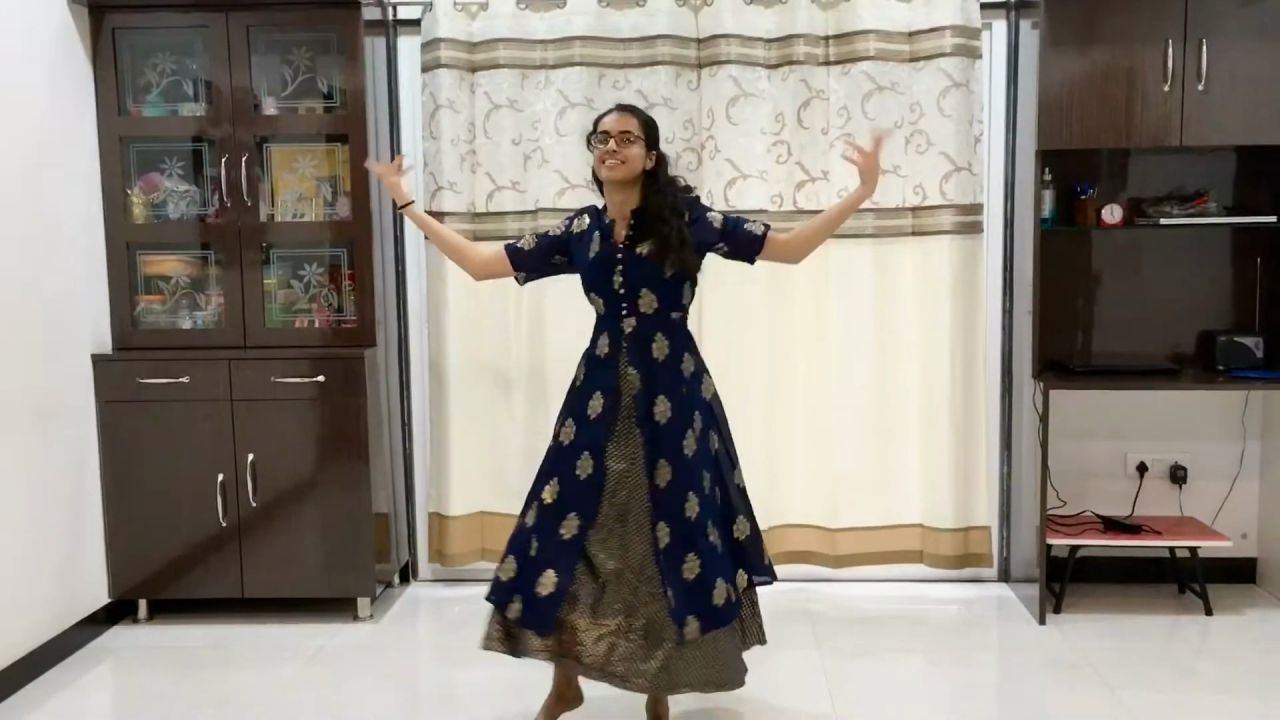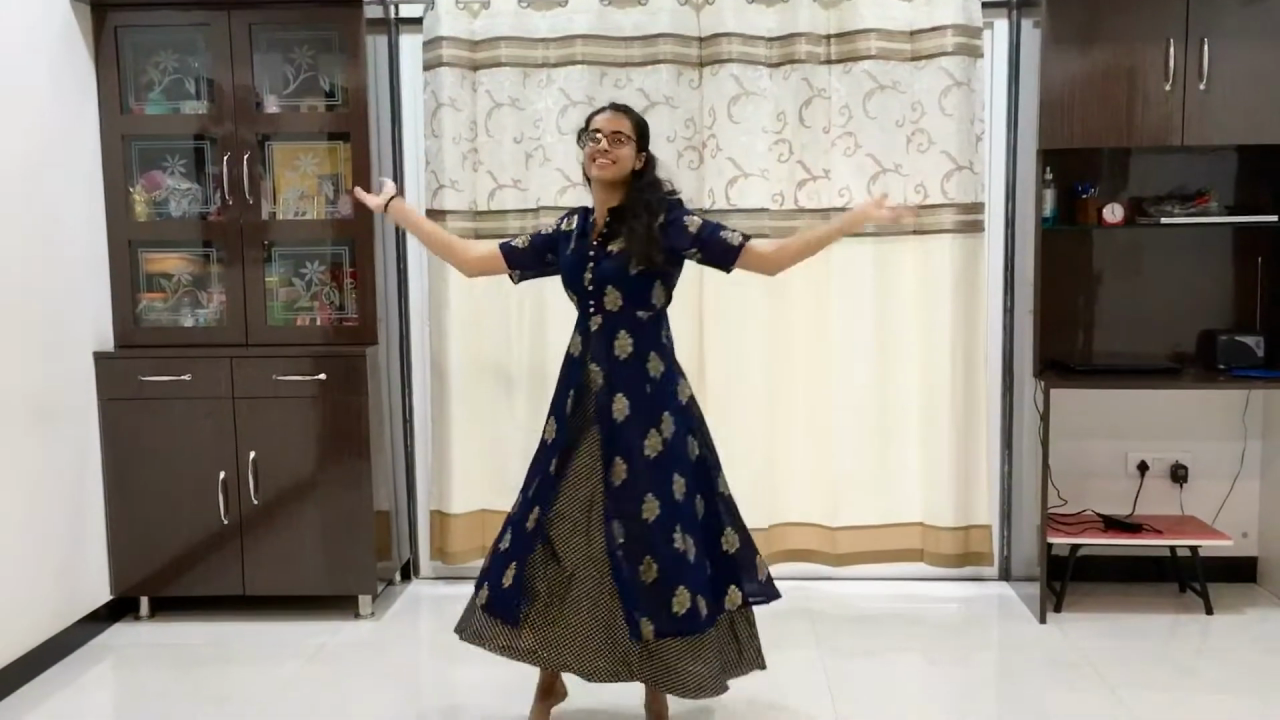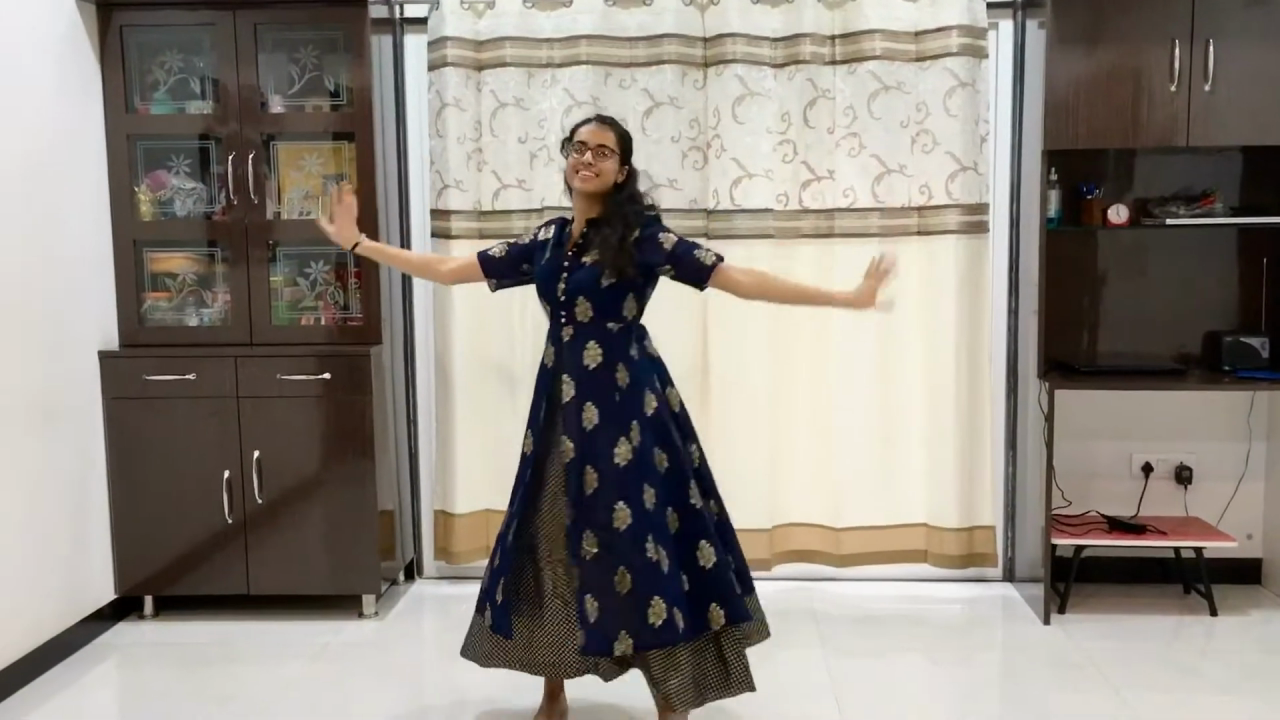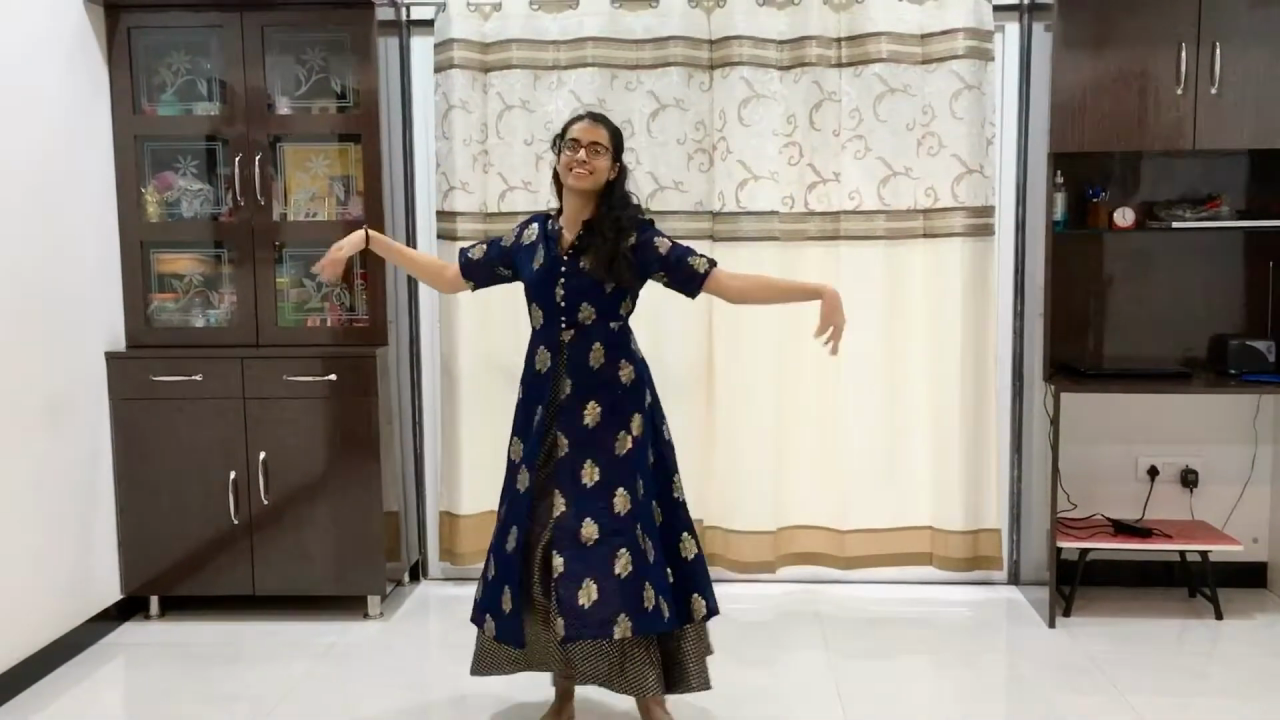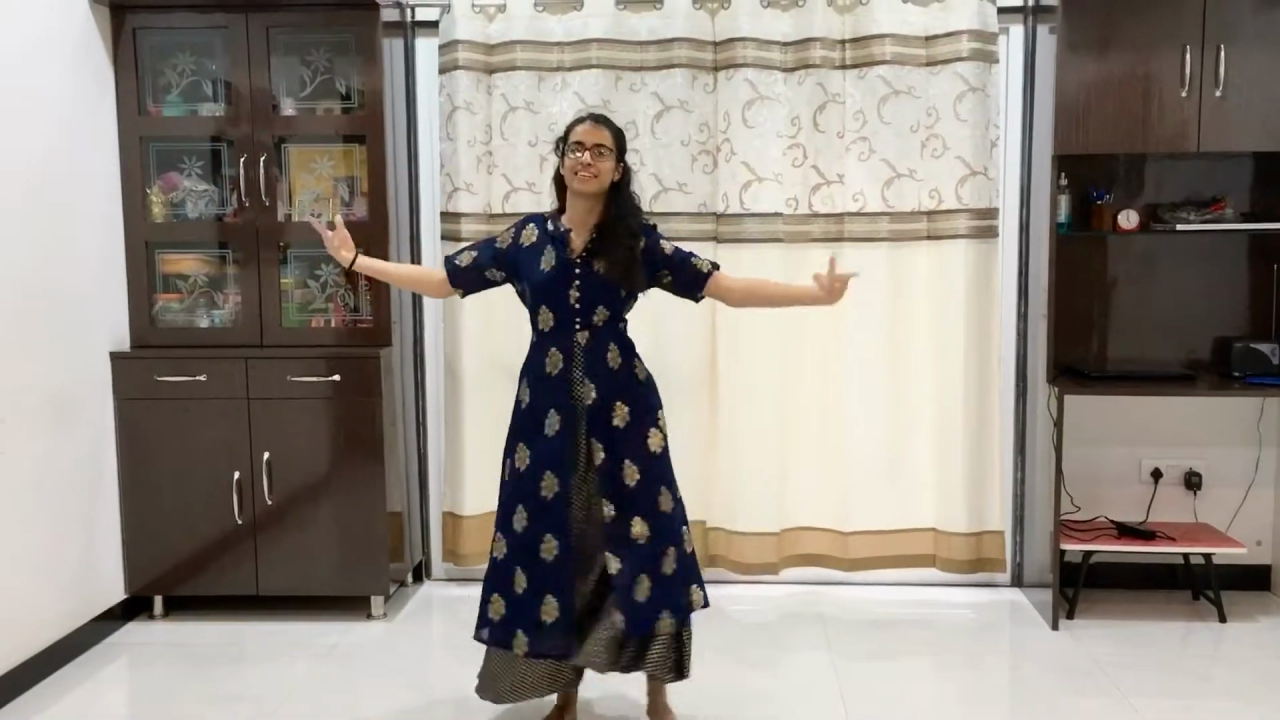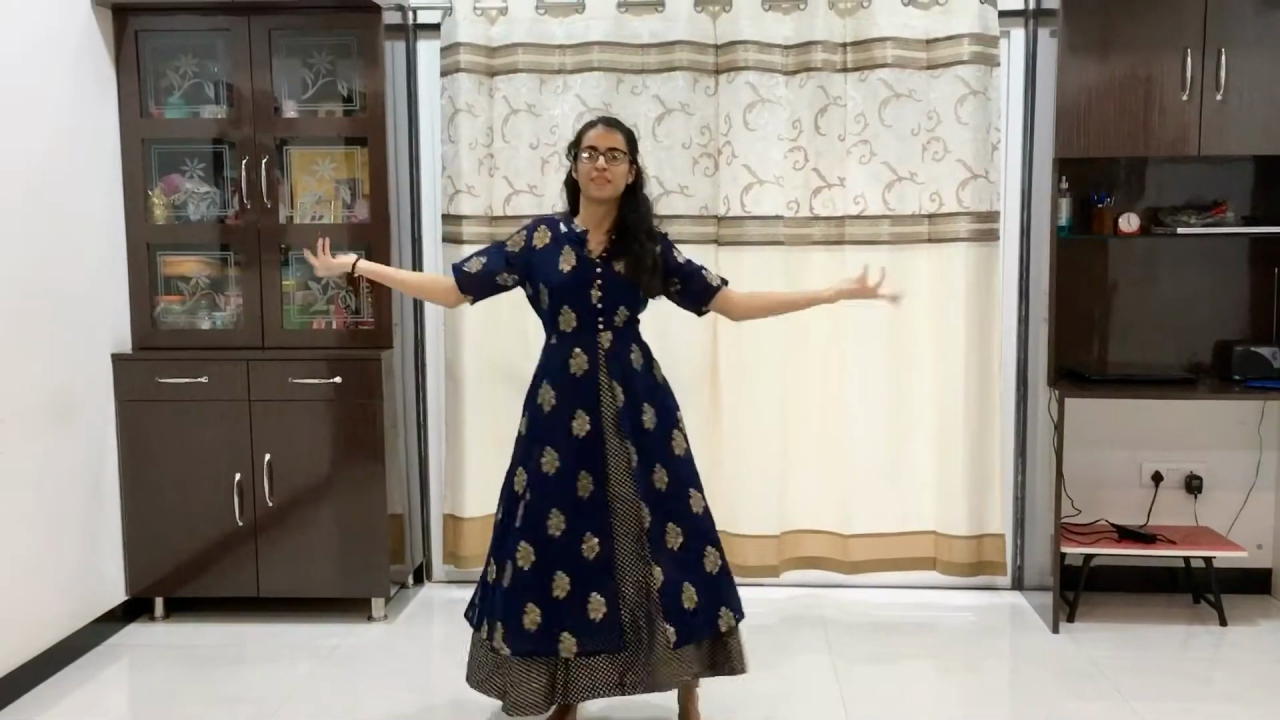
dt=0.2s
person 1, frame 1
left shoulder: (686, 220)
right shoulder: (579, 230)
left elbow: (790, 248)
right elbow: (482, 263)
left wrist: (858, 193)
right wrist: (408, 204)
left hip: (672, 395)
right hip: (600, 396)
left knee: (673, 537)
right knee: (565, 534)
person 1, frame 2
left shoulder: (666, 221)
right shoulder: (568, 230)
left elbow: (768, 258)
right elbow: (470, 259)
left wrist: (854, 219)
right wrist: (395, 207)
left hip: (647, 394)
right hip: (581, 396)
left knee: (653, 535)
right knee: (555, 529)
person 1, frame 3
left shoulder: (643, 235)
right shoulder: (547, 239)
left elbow: (737, 279)
right elbow: (448, 270)
left wrist: (846, 296)
right wrist: (358, 242)
left hip: (624, 404)
right hip: (561, 407)
left knee: (634, 544)
right knee: (544, 543)
person 1, frame 4
left shoulder: (634, 238)
right shoulder: (530, 236)
left elbow: (725, 282)
right elbow: (447, 275)
left wrist: (820, 292)
right wrist: (367, 240)
left hip: (613, 403)
right hip: (545, 406)
left knee: (615, 541)
right knee: (540, 544)
person 1, frame 5
left shoulder: (638, 242)
right shoulder: (526, 237)
left elbow: (726, 288)
right elbow: (441, 281)
left wrist: (813, 292)
right wrist: (354, 259)
left hip: (621, 404)
right hip: (545, 406)
left knee: (637, 538)
right knee: (546, 542)
person 1, frame 6
left shoulder: (651, 248)
right shoulder: (538, 240)
left elbow: (732, 303)
right elbow: (450, 289)
left wrist: (835, 293)
right wrist: (358, 266)
left hip: (639, 406)
right hip: (561, 406)
left knee: (669, 543)
right knee: (558, 543)
